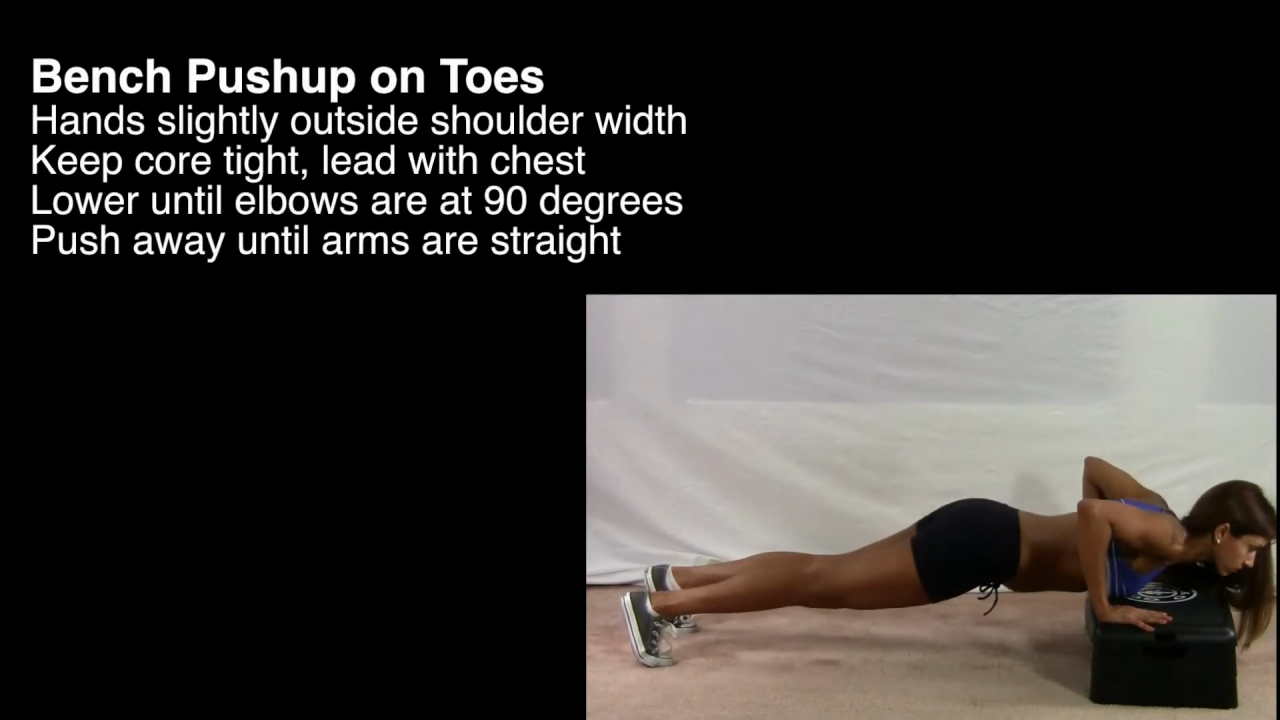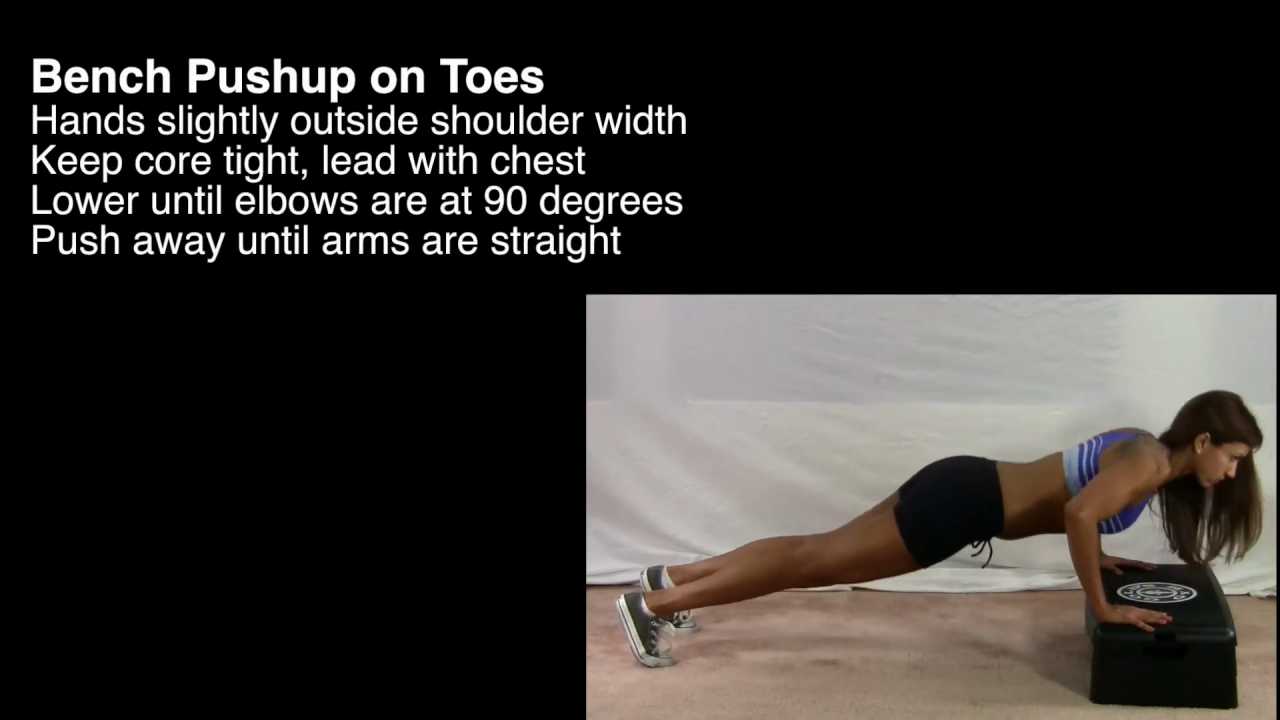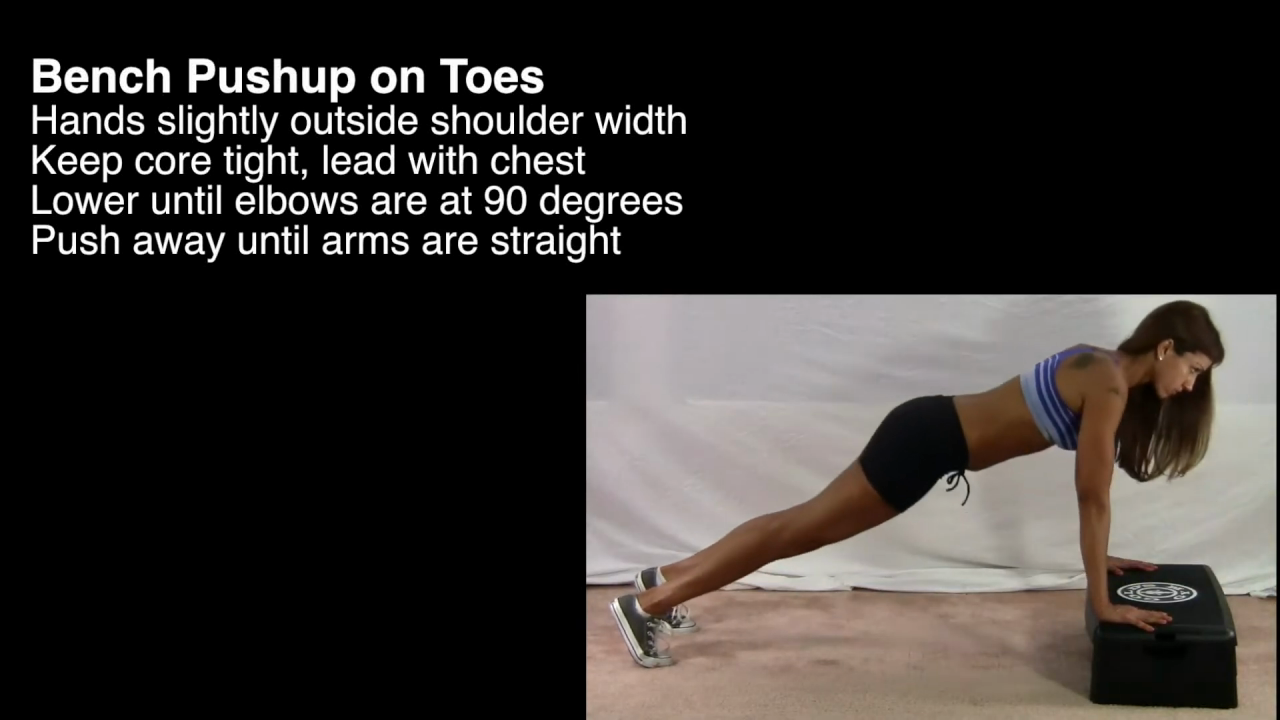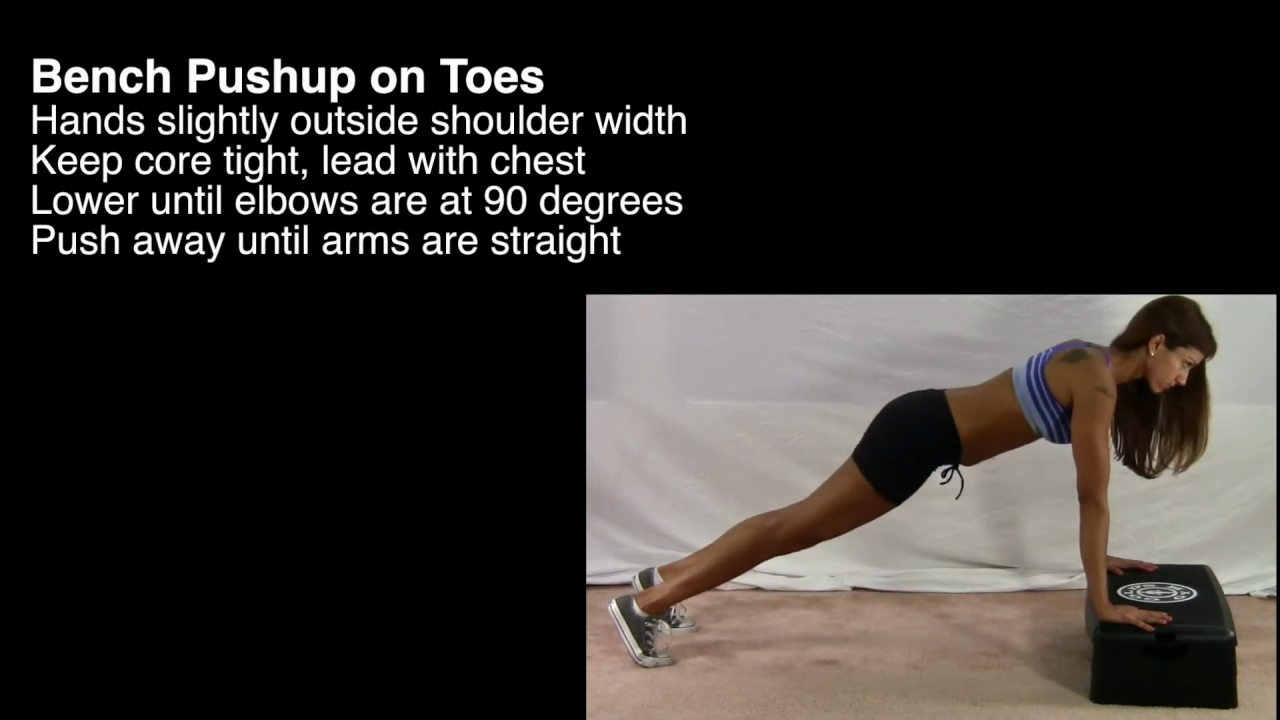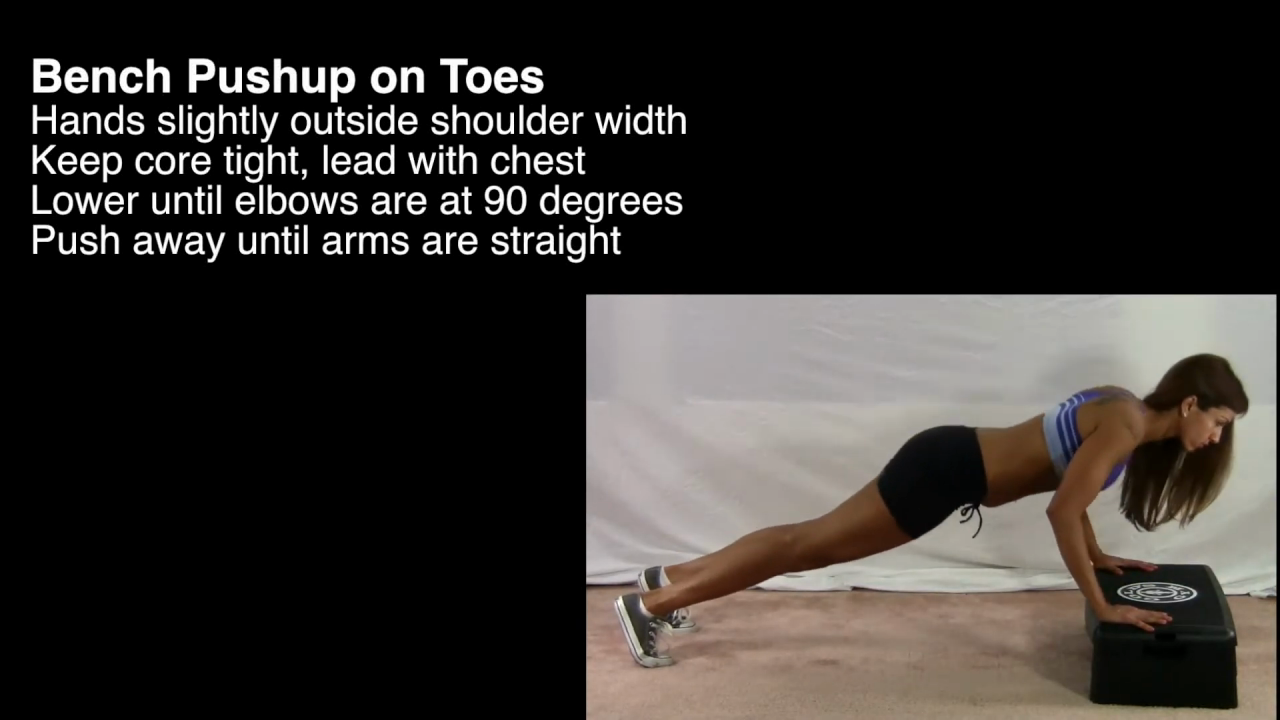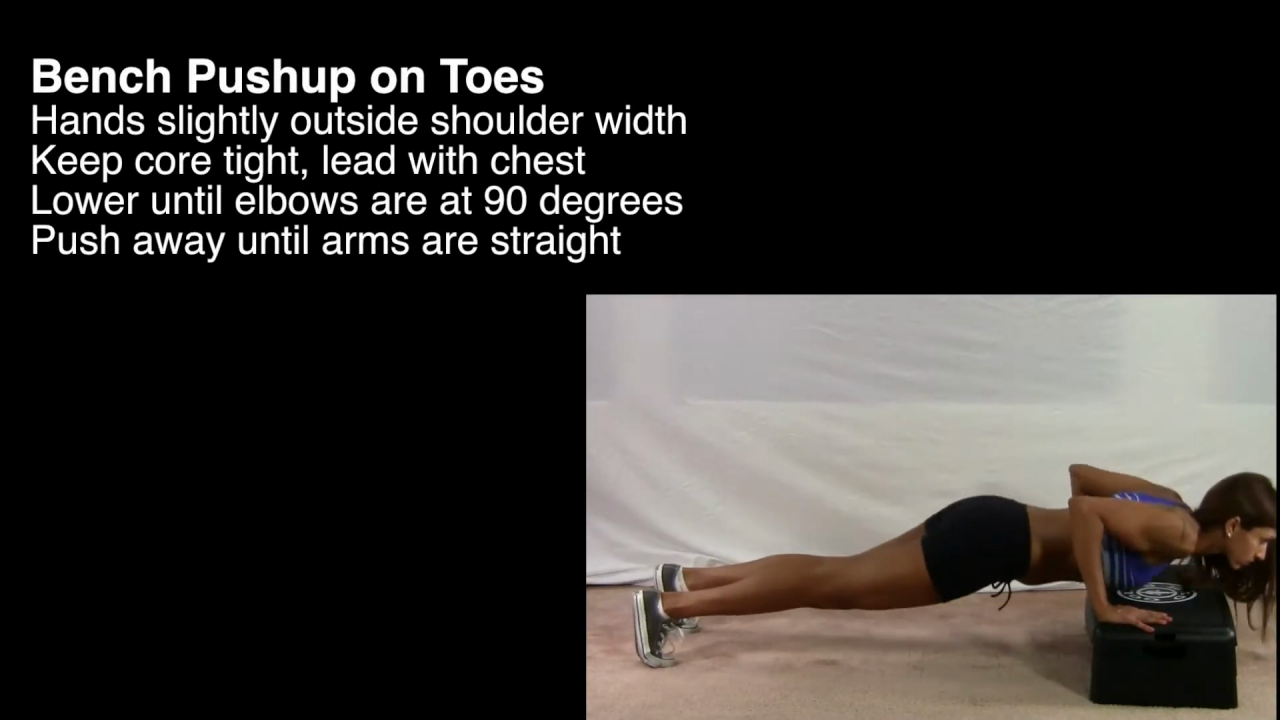
dt=0.5s
person 1, frame 1
left shoulder: (1161, 511)
right shoulder: (1167, 538)
left elbow: (1093, 464)
right elbow: (1092, 515)
right wrist: (1104, 607)
left hip: (981, 529)
right hip: (979, 544)
left knee: (826, 571)
right knee: (822, 582)
left ankle: (675, 578)
right ankle: (657, 605)
person 1, frame 2
left shoulder: (1145, 445)
right shoulder: (1150, 466)
right elbow: (1078, 515)
left wrist: (1101, 557)
right wrist: (1103, 608)
left hip: (964, 486)
right hip: (964, 505)
left knee: (817, 551)
right knee: (814, 563)
left ankle: (671, 578)
right ankle: (654, 603)
person 1, frame 3
left shoulder: (1105, 368)
right shoulder: (1110, 385)
left elbow: (1090, 490)
right elbow: (1093, 498)
left wrist: (1099, 557)
right wrist: (1102, 603)
left hip: (932, 429)
right hip: (928, 441)
left knee: (800, 523)
right knee: (798, 532)
left ankle: (663, 580)
right ankle: (645, 604)
person 1, frame 4
left shoulder: (1099, 364)
right shoulder: (1098, 383)
left elbow: (1090, 490)
right elbow: (1093, 498)
left wrist: (1101, 558)
right wrist: (1103, 604)
left hip: (927, 422)
right hip: (921, 434)
left knee: (798, 523)
right knee: (795, 529)
left ankle: (662, 580)
right ankle: (645, 605)
person 1, frame 5
left shoulder: (1128, 410)
right shoulder: (1126, 426)
left elbow: (1064, 481)
right elbow: (1061, 509)
left wrist: (1098, 557)
right wrist: (1101, 605)
left hip: (950, 459)
right hip: (946, 469)
left knee: (809, 538)
right knee: (806, 549)
left ankle: (666, 579)
right ankle: (650, 604)
person 1, frame 6
left shoulder: (1170, 503)
right shoulder: (1175, 532)
left elbow: (1079, 471)
right elbow: (1086, 511)
right wrist: (1103, 607)
left hip: (992, 525)
right hip: (989, 543)
left knee: (836, 572)
right knee: (831, 584)
left ankle: (683, 579)
right ankle: (666, 605)
